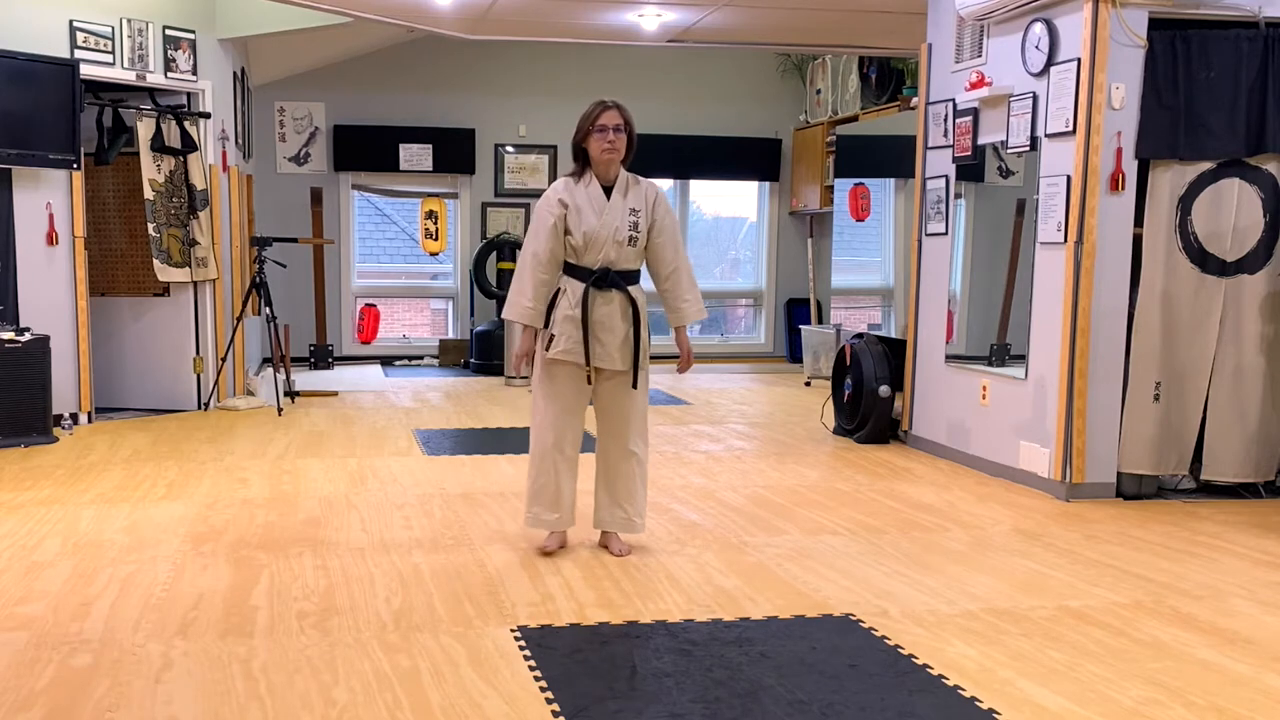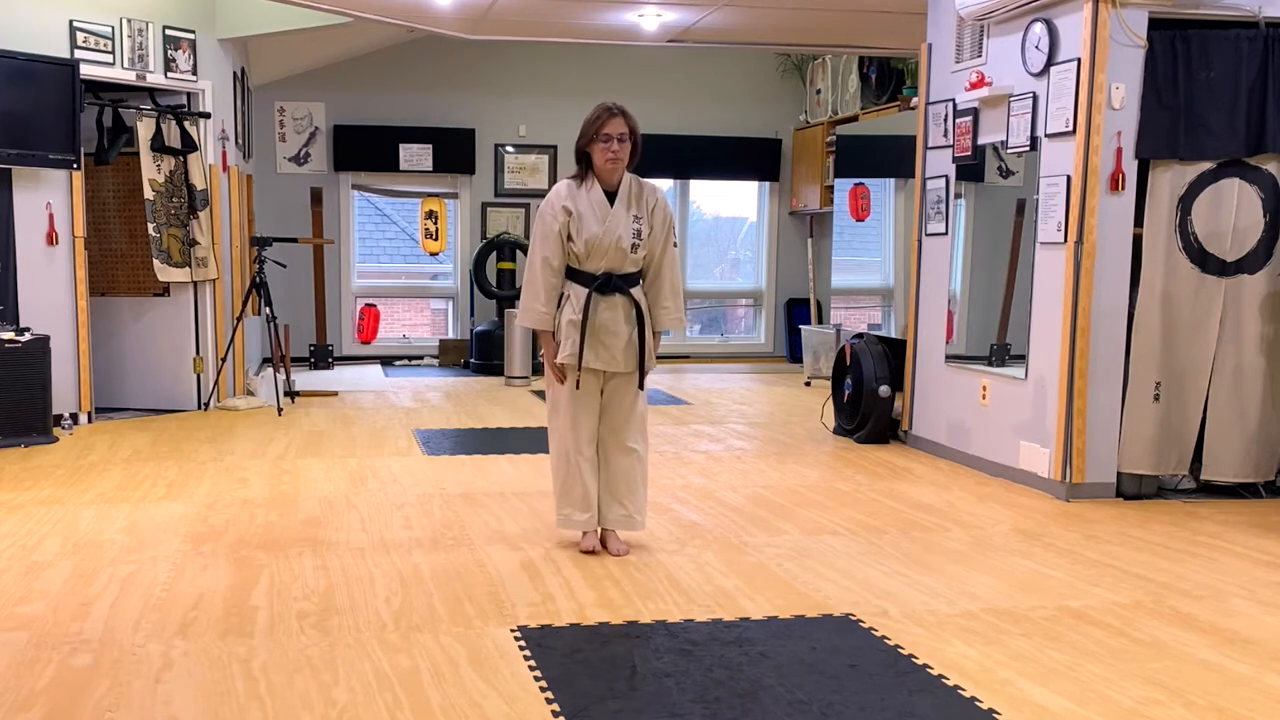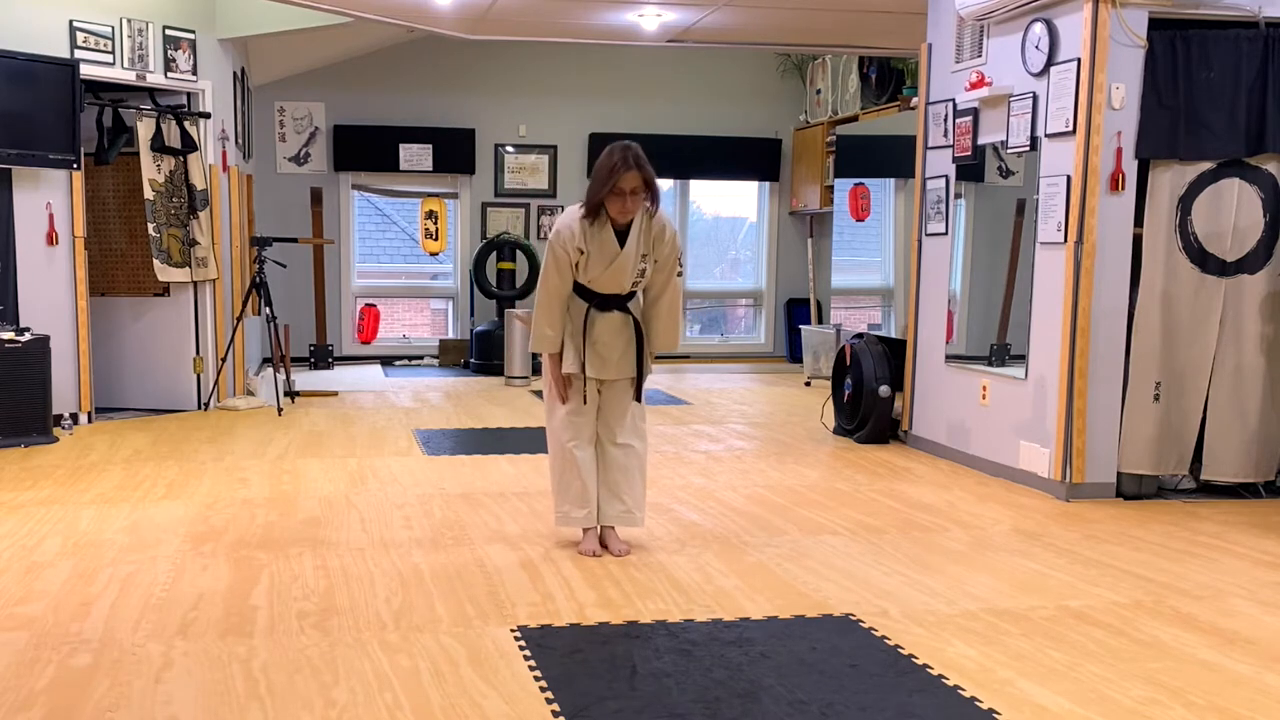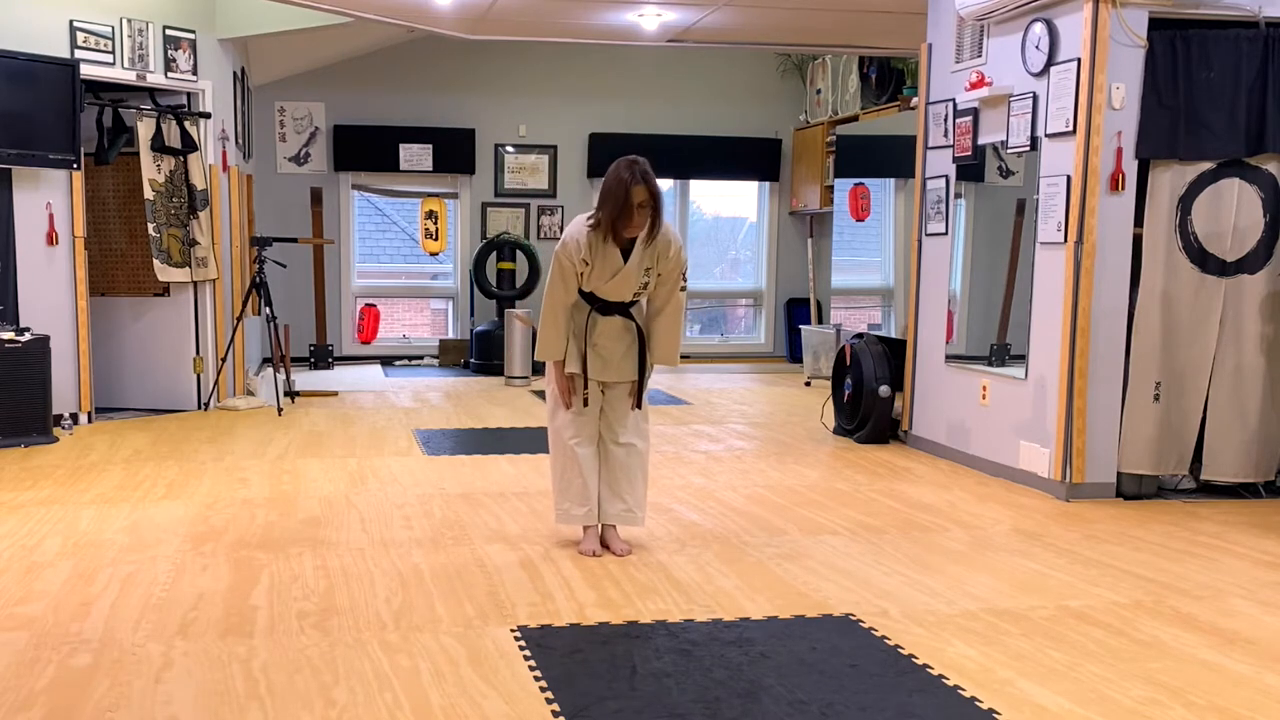
dt=0.5s
person 1, frame 1
left shoulder: (649, 197)
right shoulder: (562, 194)
left elbow: (670, 265)
right elbow: (538, 263)
left wrist: (681, 331)
right wrist: (530, 330)
left hip: (625, 319)
right hip: (570, 317)
left knee: (624, 432)
right knee: (556, 428)
left ankle: (612, 526)
right ankle: (556, 523)
person 1, frame 2
left shoulder: (651, 200)
right shoulder: (563, 198)
left elbow: (662, 270)
right elbow: (545, 269)
left wrist: (656, 333)
right wrist: (546, 335)
left hip: (629, 322)
right hip: (577, 321)
left knee: (625, 432)
right knee: (574, 430)
left ankle: (612, 524)
right ankle: (586, 524)
person 1, frame 3
left shoulder: (661, 232)
right shoulder: (571, 227)
left elbow: (661, 297)
right elbow: (553, 295)
left wrist: (647, 356)
right wrist: (554, 358)
left hip: (624, 332)
right hip: (575, 333)
left knee: (623, 430)
right knee: (573, 429)
left ankle: (610, 523)
right ankle: (587, 524)
person 1, frame 4
left shoulder: (667, 245)
right shoulder: (578, 239)
left elbow: (664, 309)
right elbow: (558, 304)
left wrist: (647, 367)
right wrist: (559, 365)
left hip: (627, 337)
right hip: (577, 335)
left knee: (626, 431)
right knee: (575, 429)
left ankle: (611, 524)
right ankle: (588, 525)
